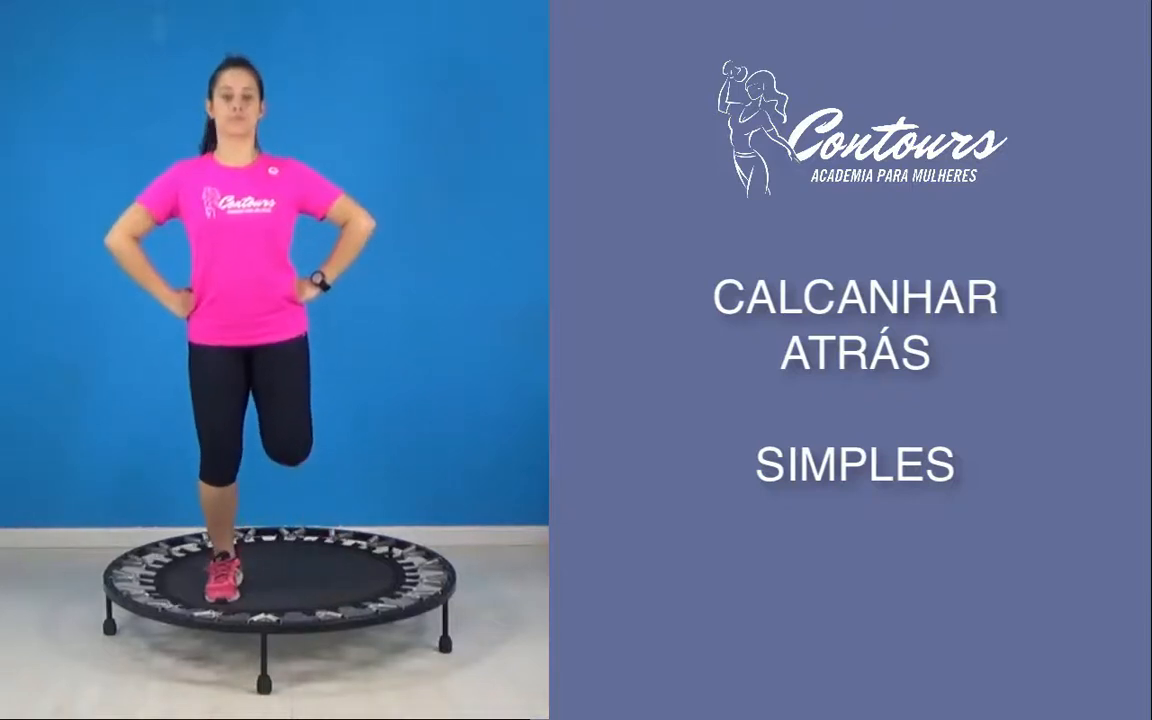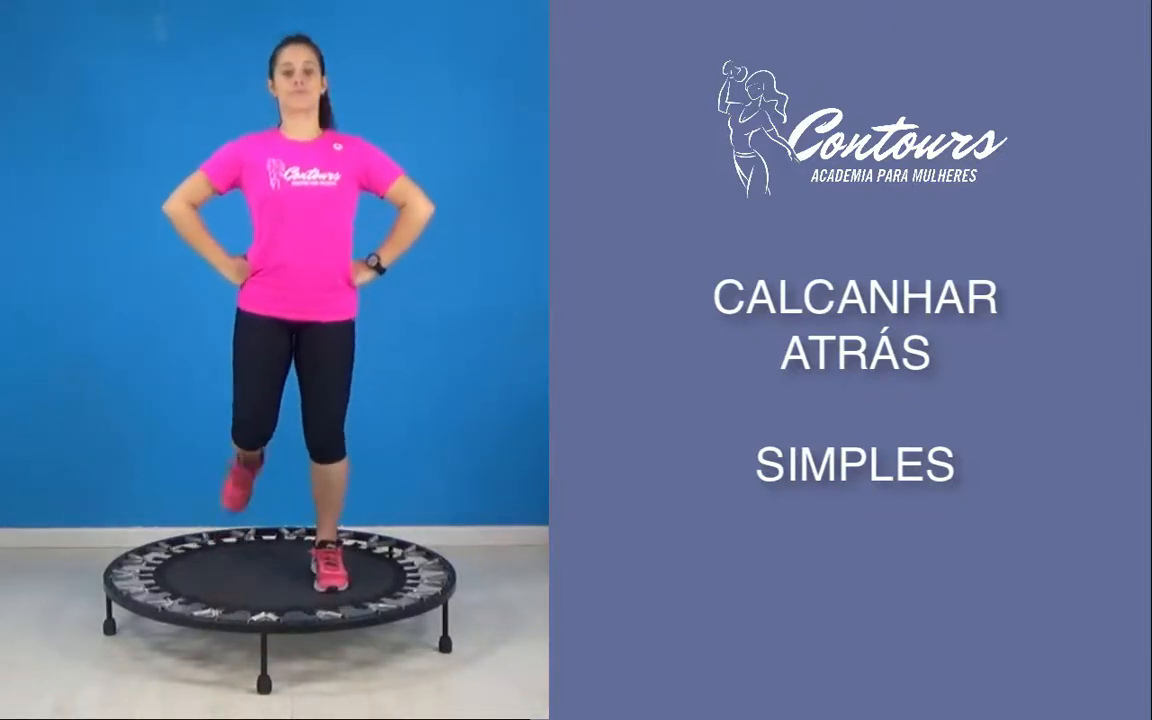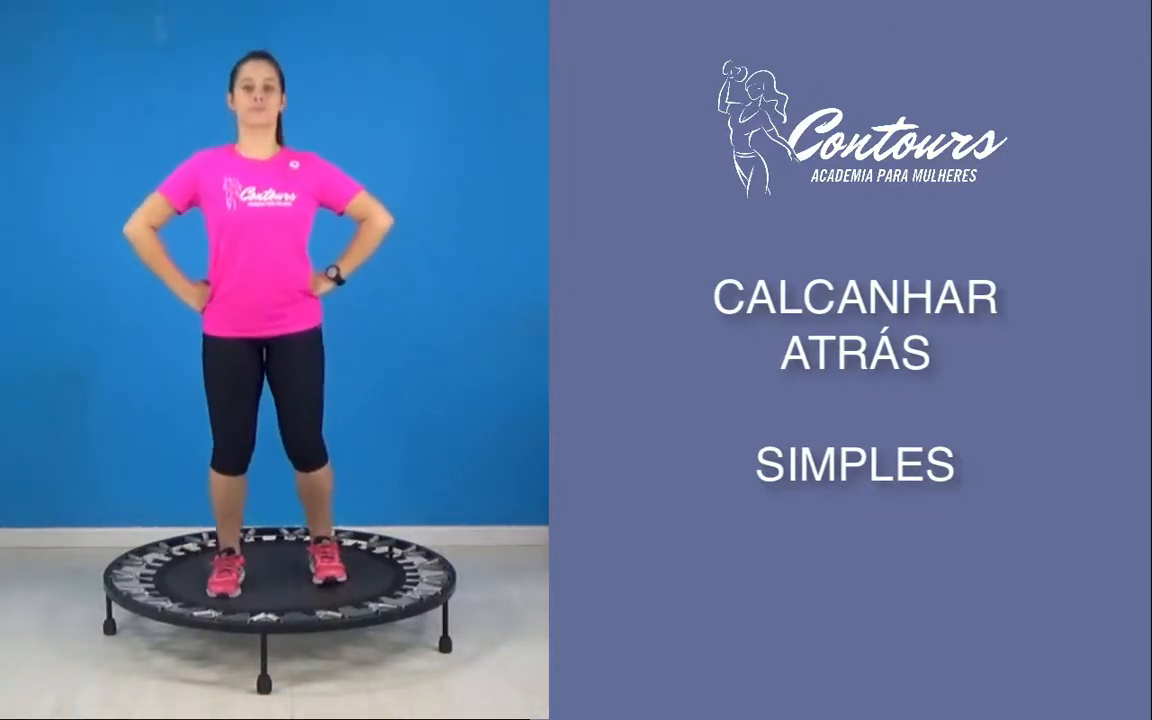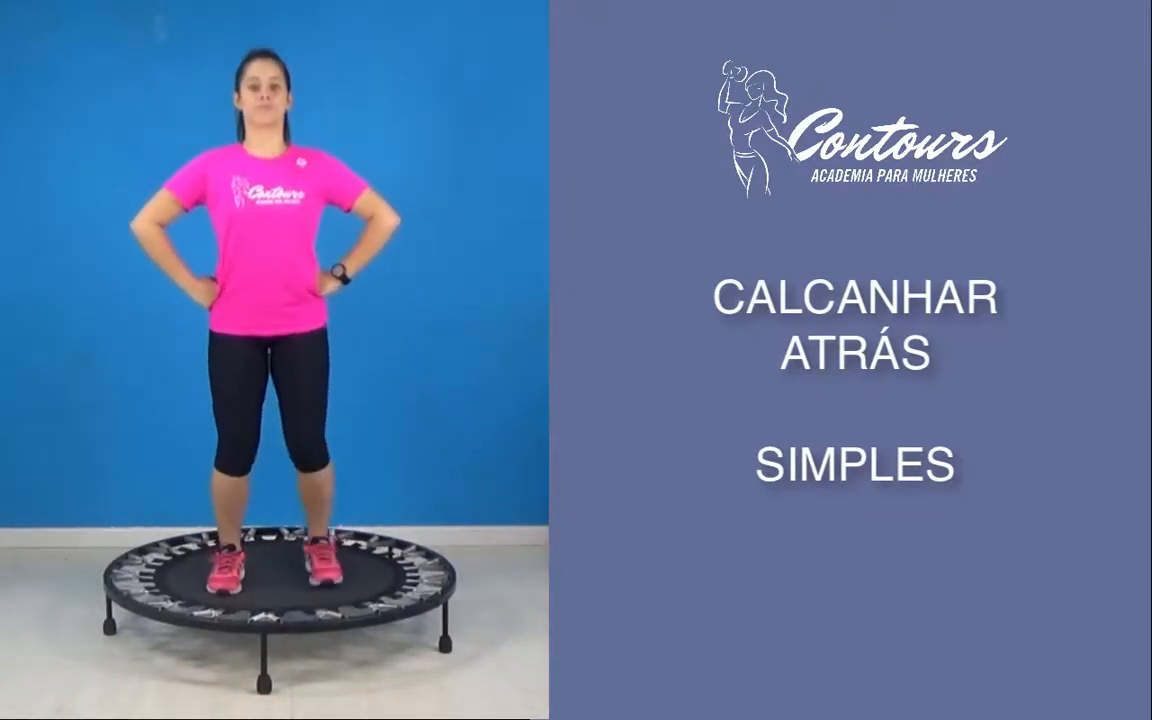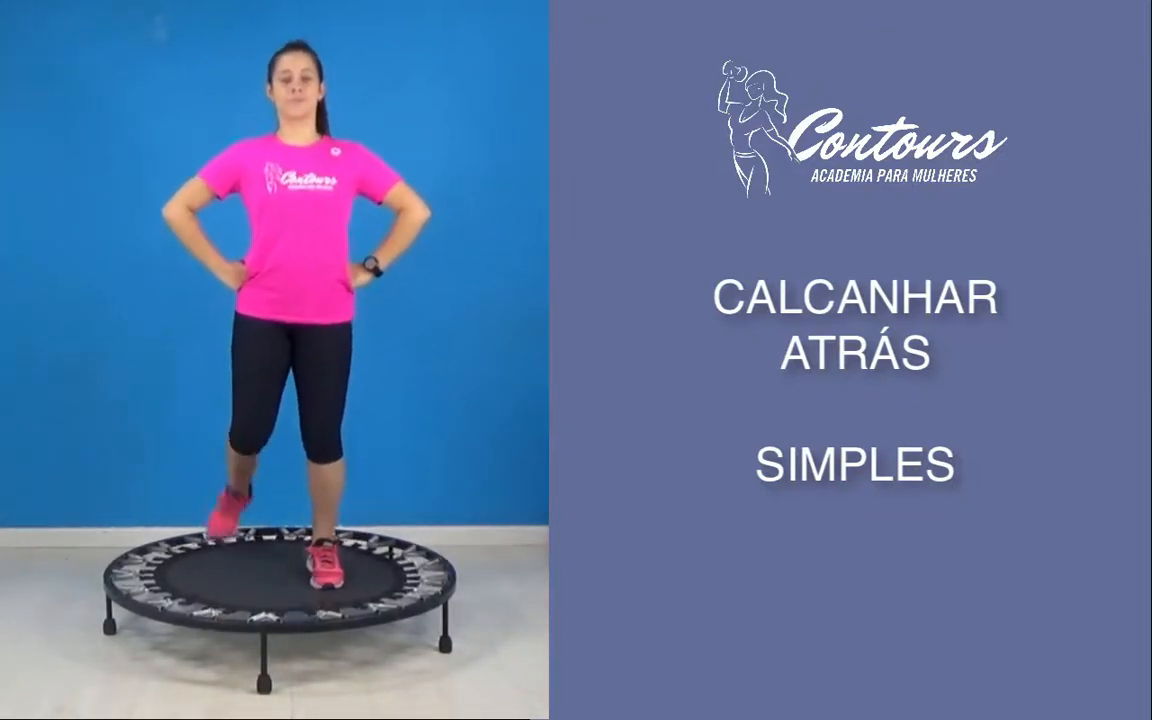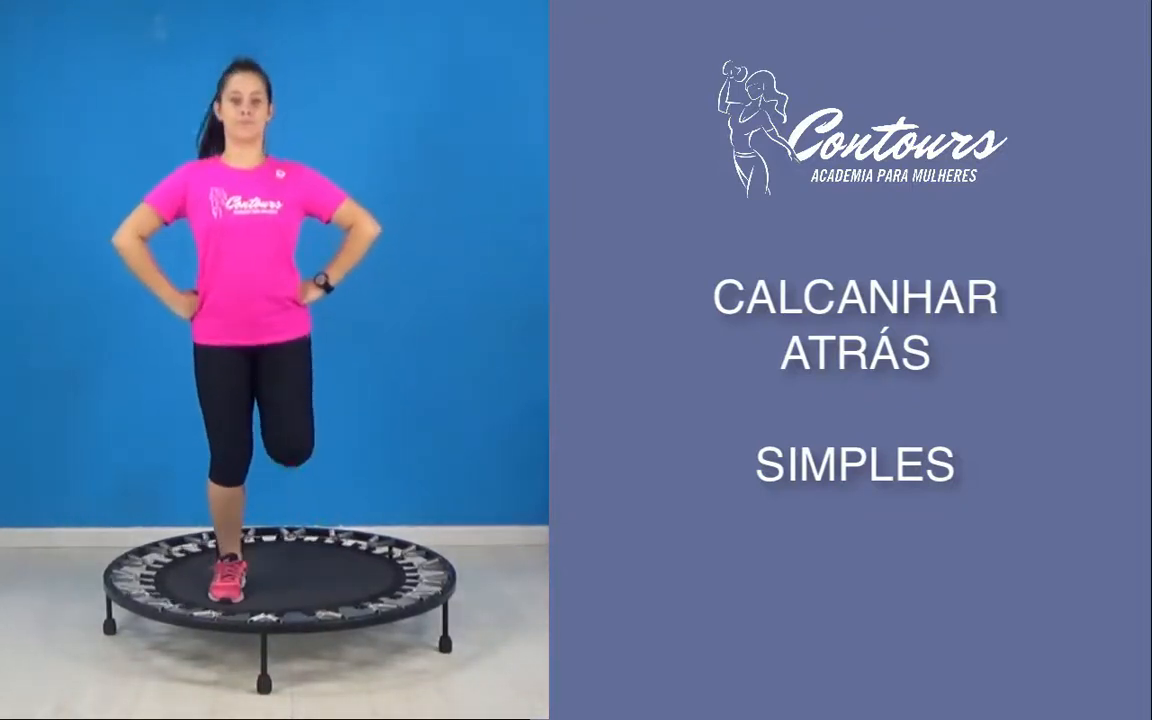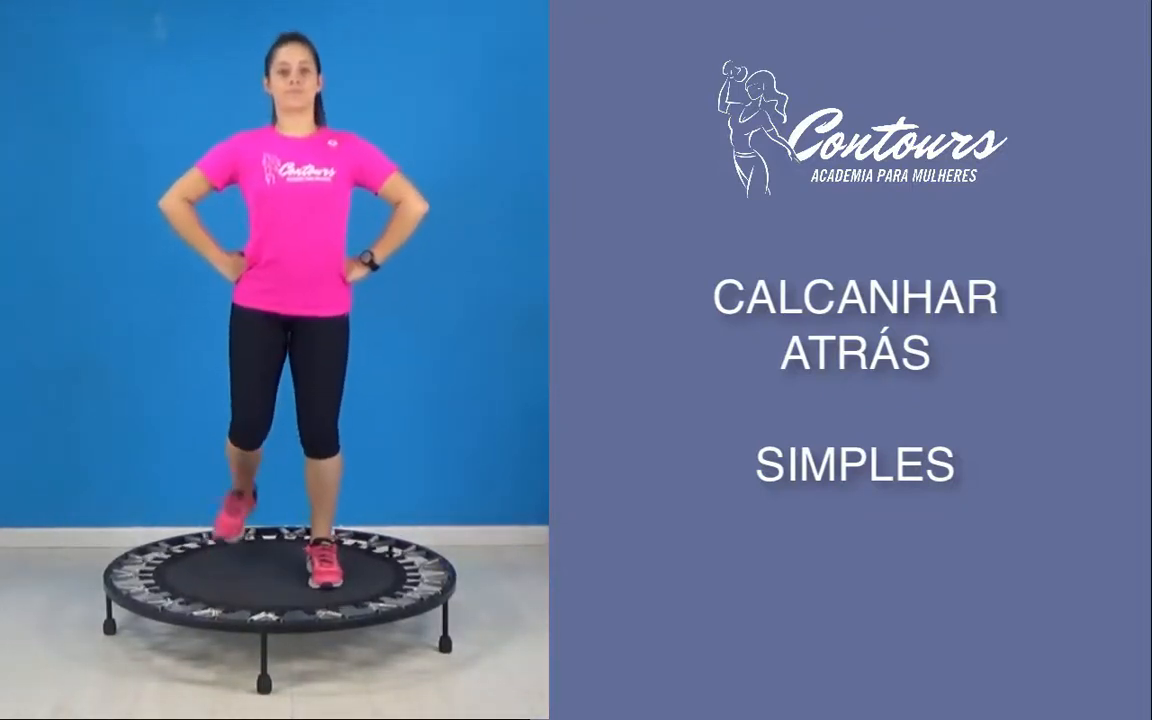
dt=0.7s
person 1, frame 1
left shoulder: (290, 175)
right shoulder: (184, 177)
left elbow: (361, 222)
right elbow: (120, 238)
left wrist: (319, 281)
right wrist: (170, 297)
left hip: (282, 335)
right hip: (212, 341)
left knee: (289, 448)
right knee: (219, 459)
left ankle: (284, 428)
right ankle: (223, 559)
person 1, frame 2
left shoulder: (354, 153)
right shoulder: (247, 151)
left elbow: (419, 207)
right elbow: (178, 205)
left wrist: (374, 265)
right wrist: (225, 265)
left hip: (331, 316)
right hip: (262, 313)
left knee: (326, 436)
right knee: (251, 430)
left ankle: (328, 547)
right ankle: (246, 464)
person 1, frame 3
left shoulder: (310, 170)
right shoulder: (204, 168)
left elbow: (378, 220)
right elbow: (138, 227)
left wrist: (332, 277)
right wrist: (187, 288)
left hip: (297, 331)
right hip: (227, 333)
left knee: (306, 446)
right knee: (231, 450)
left ankle: (323, 542)
right ankle: (228, 554)
person 1, frame 4
left shoulder: (318, 167)
right shoulder: (212, 167)
left elbow: (384, 219)
right elbow: (145, 224)
left wrist: (339, 275)
right wrist: (194, 285)
left hip: (303, 329)
right hip: (234, 331)
left knee: (308, 446)
right knee: (235, 449)
left ankle: (320, 544)
right ankle: (229, 551)
person 1, frame 5
left shoulder: (351, 158)
right shoulder: (245, 156)
left elbow: (415, 211)
right elbow: (177, 209)
left wrist: (370, 268)
right wrist: (224, 269)
left hip: (329, 319)
right hip: (260, 315)
left knee: (323, 437)
right knee: (249, 430)
left ankle: (324, 545)
right ankle: (237, 489)
person 1, frame 6
left shoulder: (297, 179)
right shoulder: (191, 179)
left elbow: (366, 227)
right elbow: (127, 238)
left wrist: (322, 283)
right wrist: (175, 298)
left hip: (285, 337)
right hip: (217, 340)
left knee: (291, 446)
right knee: (229, 457)
left ankle: (286, 428)
right ankle: (229, 560)
person 1, frame 7
left shoulder: (349, 150)
right shoulder: (243, 148)
left elbow: (414, 204)
right elbow: (174, 201)
left wrist: (368, 262)
right wrist: (223, 261)
left hip: (326, 312)
right hip: (256, 308)
left knee: (320, 430)
right knee: (249, 423)
left ankle: (322, 544)
right ankle: (240, 493)
